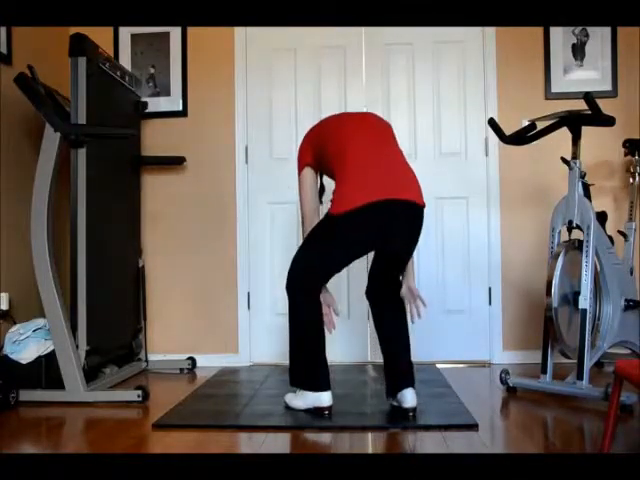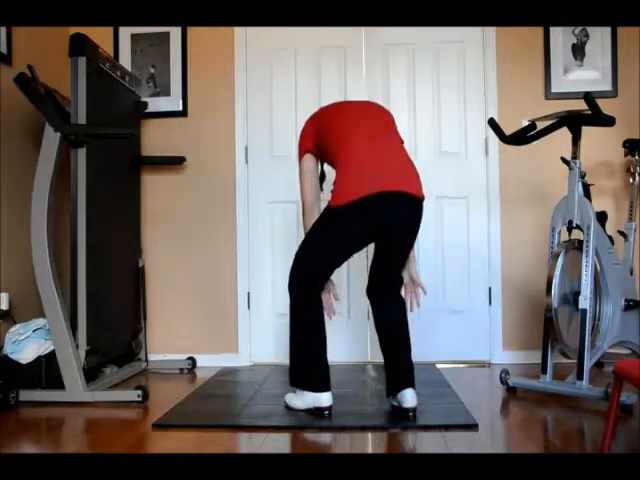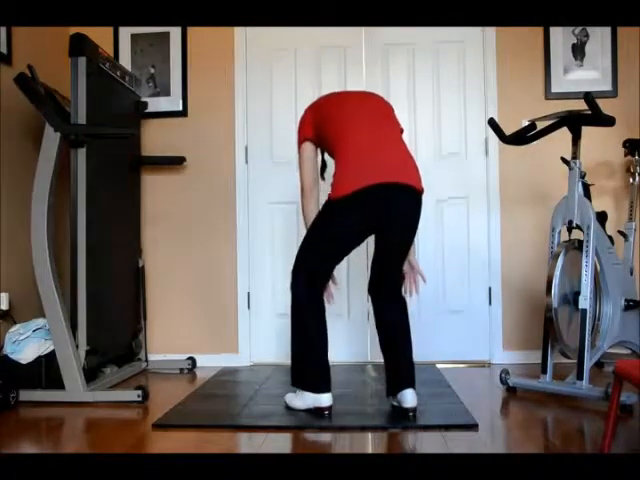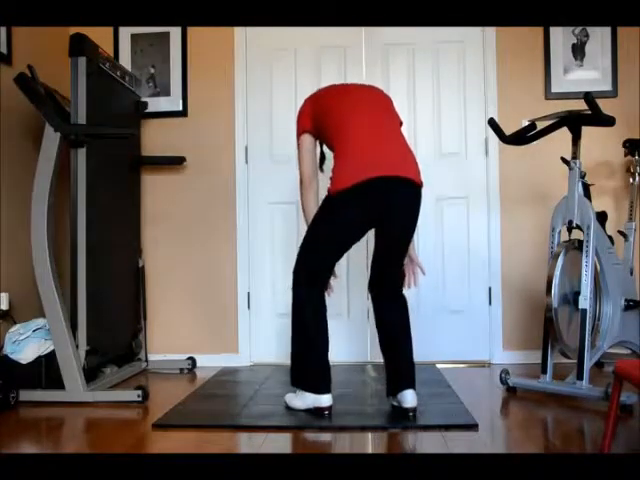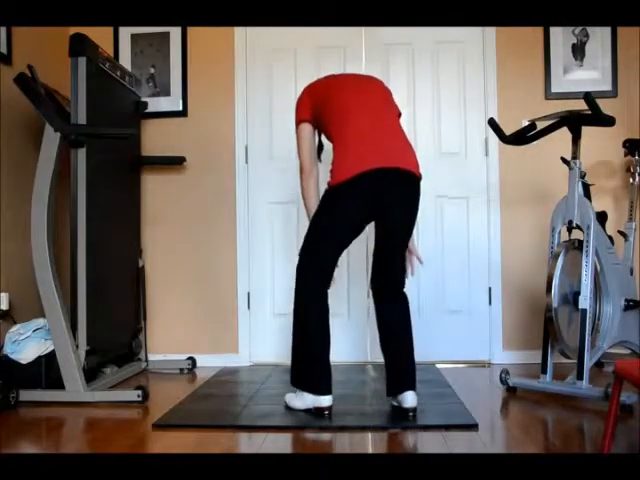
dt=0.2s
person 1, frame 1
left shoulder: (313, 139)
right shoulder: (379, 124)
left elbow: (310, 217)
left wrist: (321, 287)
right wrist: (407, 277)
left hip: (358, 208)
right hip: (411, 206)
left knee: (301, 282)
right knee: (385, 290)
left ankle: (315, 390)
right ankle: (404, 389)
person 1, frame 2
left shoulder: (315, 125)
right shoulder: (381, 113)
left elbow: (311, 205)
left wrist: (322, 275)
right wrist: (409, 266)
left hip: (357, 200)
right hip: (410, 198)
left knee: (303, 281)
right knee: (386, 288)
left ankle: (315, 391)
right ankle: (404, 389)
person 1, frame 3
left shoulder: (314, 114)
right shoulder: (380, 104)
left elbow: (309, 190)
left wrist: (322, 259)
right wrist: (408, 253)
left hip: (357, 192)
right hip: (409, 190)
left knee: (306, 280)
right knee: (387, 287)
left ankle: (315, 391)
right ankle: (404, 389)
person 1, frame 4
left shoulder: (312, 106)
right shoulder: (379, 96)
left elbow: (309, 181)
left wrist: (320, 243)
right wrist: (405, 244)
left hip: (356, 186)
right hip: (408, 184)
left knee: (308, 279)
right knee: (388, 286)
left ankle: (315, 391)
right ankle: (404, 389)
person 1, frame 5
left shoulder: (311, 95)
right shoulder: (377, 86)
left elbow: (308, 170)
left wrist: (320, 231)
right wrist: (403, 235)
left hip: (355, 179)
right hip: (406, 176)
left knee: (312, 278)
right knee: (390, 284)
left ankle: (315, 391)
right ankle: (404, 390)
